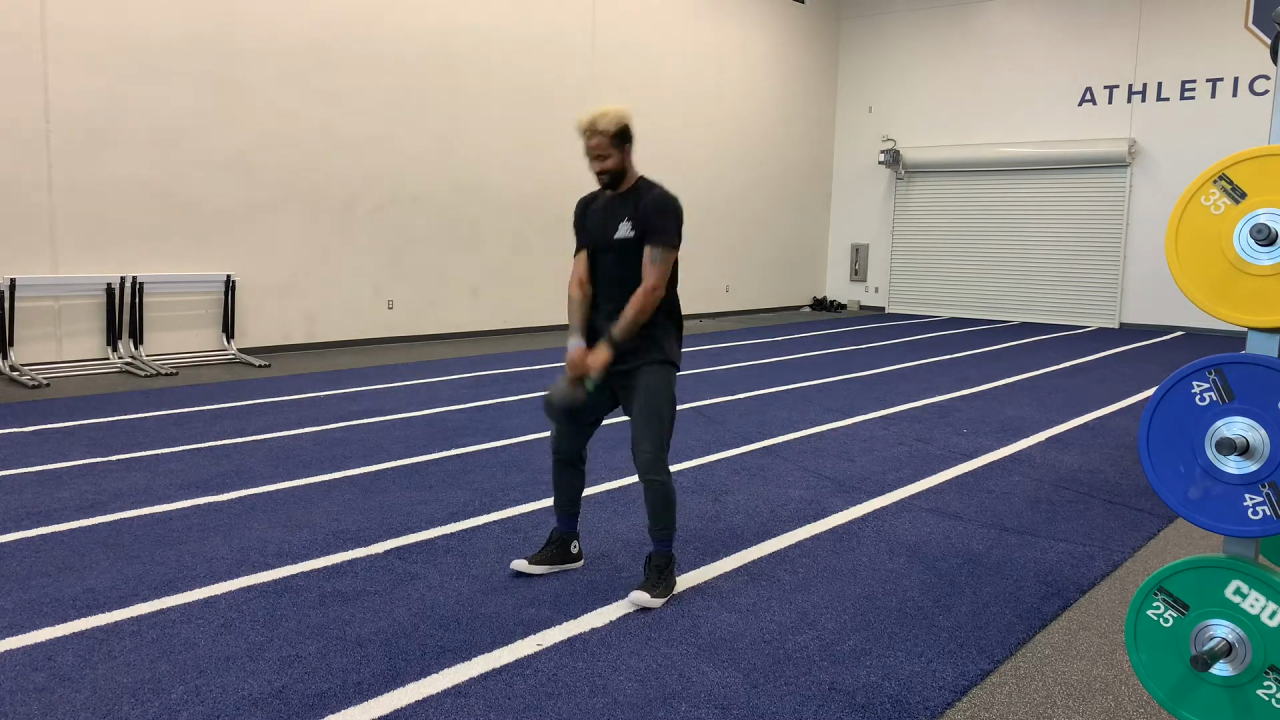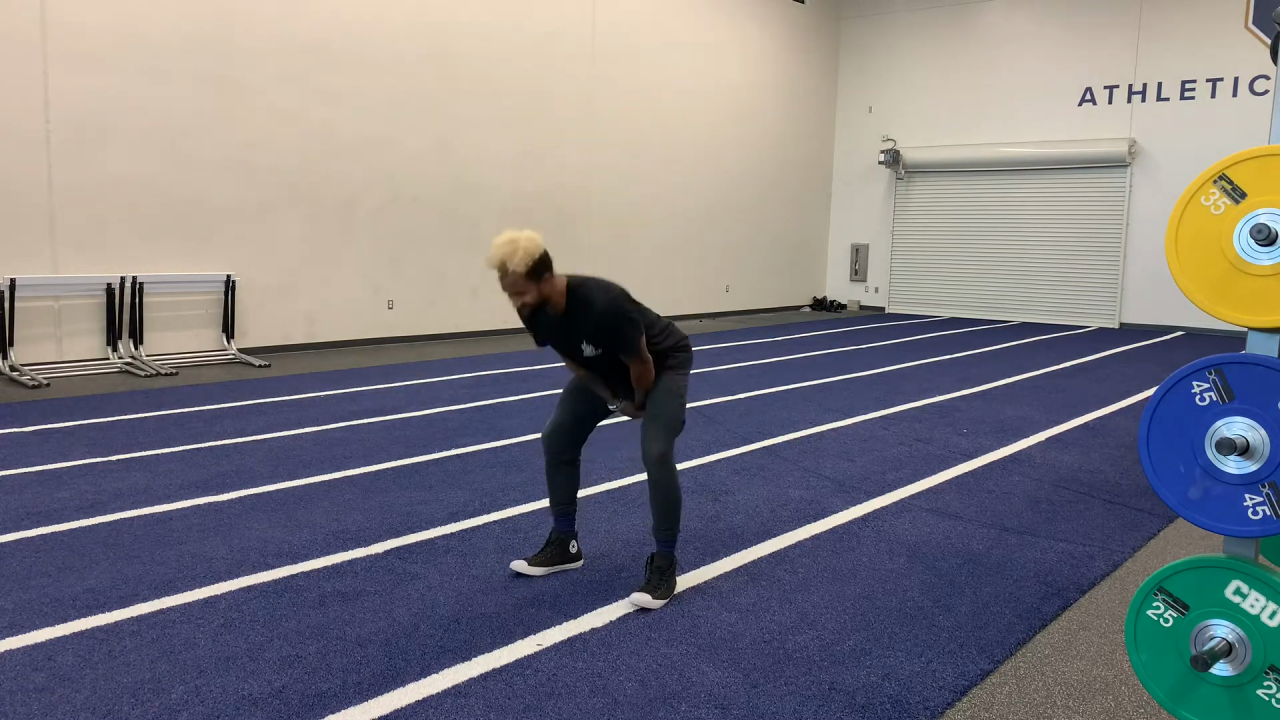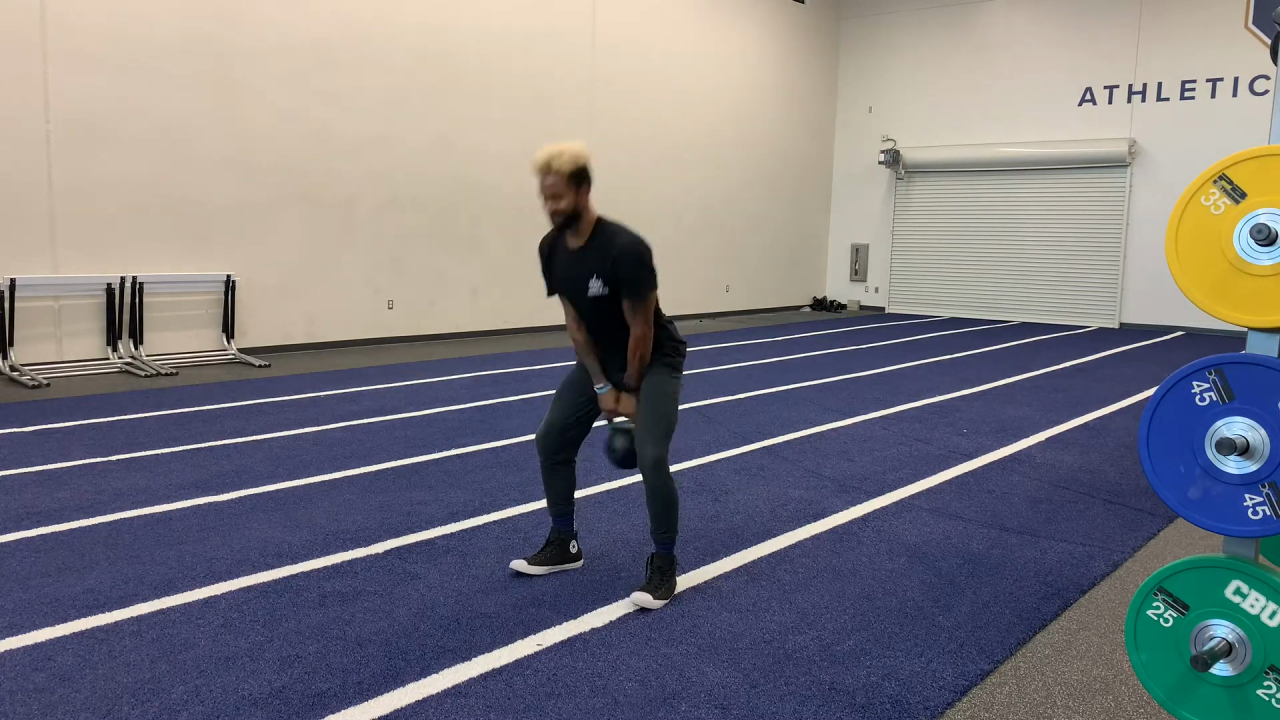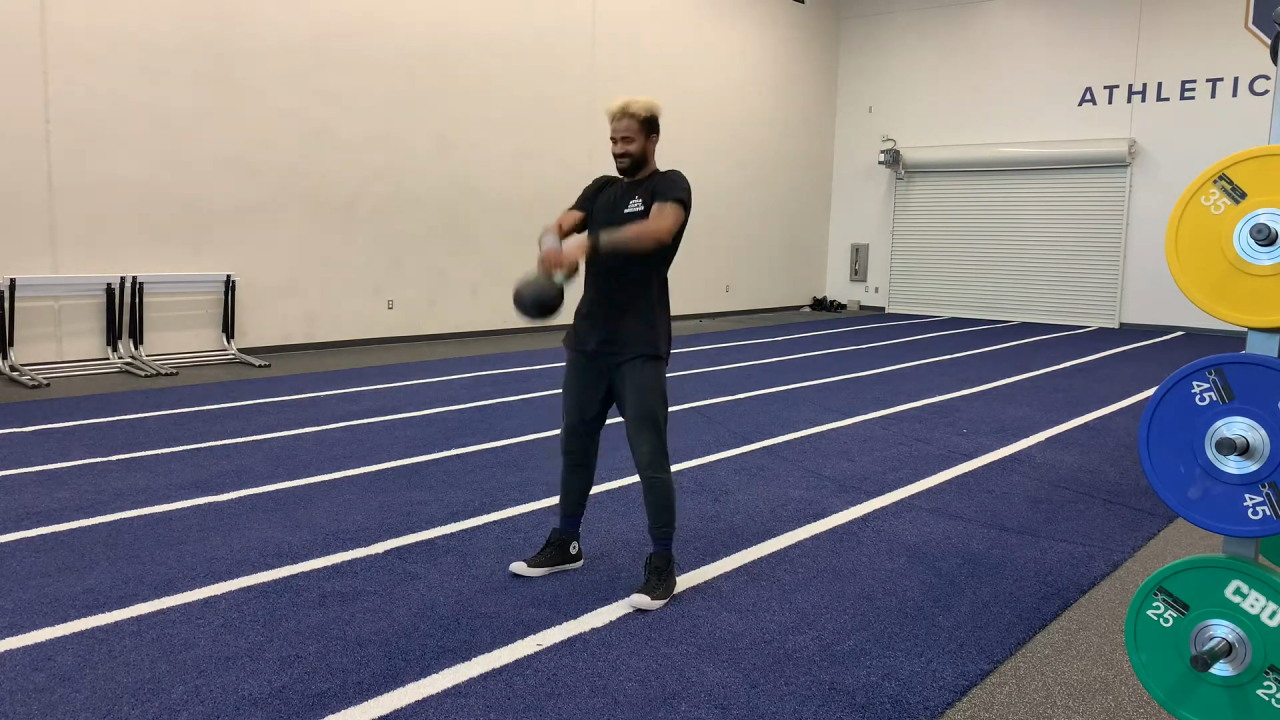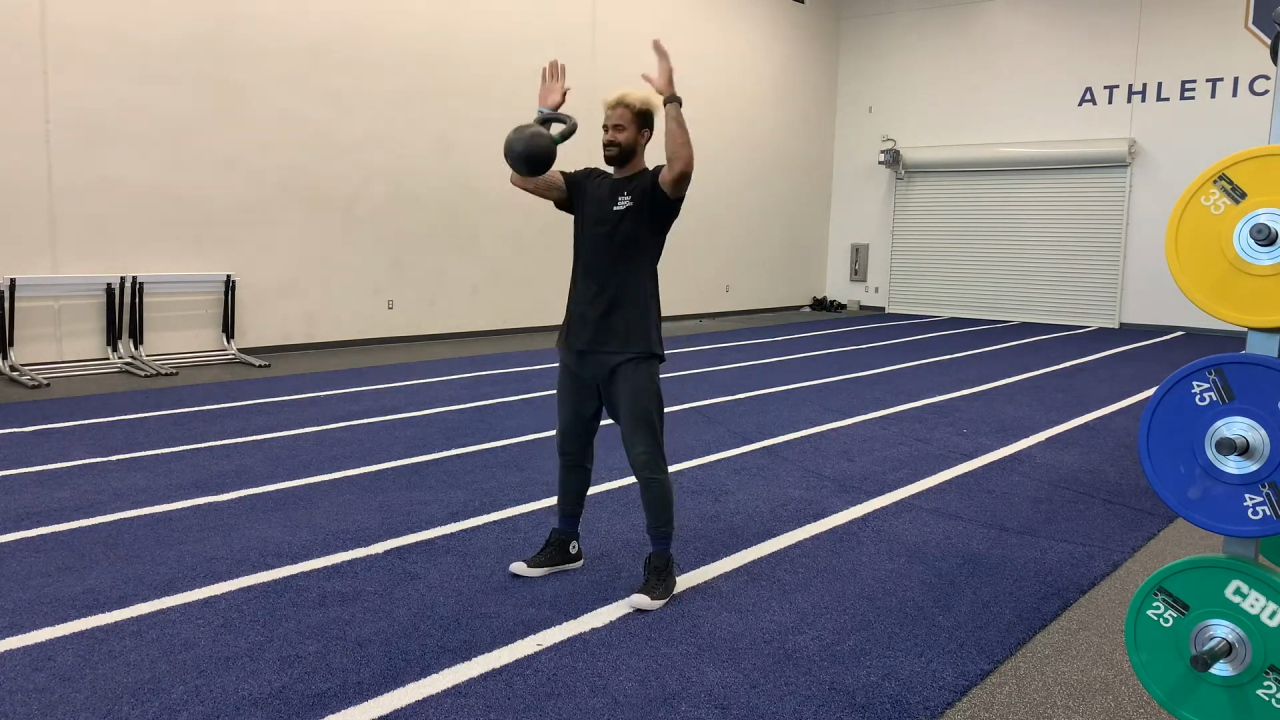
dt=0.3s
person 1, frame 1
left shoulder: (658, 204)
right shoulder: (588, 206)
left elbow: (653, 287)
right elbow: (581, 276)
left wrist: (609, 347)
right wrist: (577, 342)
left hip: (648, 353)
right hip: (596, 349)
left knee: (649, 459)
right knee: (564, 444)
left ankle: (662, 564)
right ankle: (565, 543)
person 1, frame 2
left shoulder: (604, 305)
right shoulder: (534, 312)
left elbow: (642, 366)
right elbow: (577, 363)
left wrist: (642, 405)
right wrist: (617, 403)
left hip: (663, 363)
left knee: (656, 452)
right knee: (558, 438)
left ankle: (663, 566)
right ankle: (564, 544)
person 1, frame 3
left shoulder: (626, 249)
right shoulder: (551, 248)
left elbow: (642, 331)
right elbow: (575, 322)
left wrist: (631, 391)
right wrist: (601, 386)
left hip: (655, 361)
right hip: (601, 360)
left knee: (651, 456)
right knee: (551, 440)
left ankle: (663, 565)
right ankle: (564, 544)
person 1, frame 4
left shoulder: (669, 185)
right shoulder: (600, 191)
left elbow: (659, 231)
right elbow: (564, 223)
left wrist: (592, 242)
right wrist: (553, 241)
left hip: (640, 350)
right hip: (587, 342)
left knee: (650, 457)
right knee: (575, 446)
left ankle: (662, 565)
right ankle: (566, 544)
person 1, frame 5
left shoulder: (655, 188)
right shoulder: (586, 185)
left elbow: (683, 168)
right elbow: (525, 177)
left wrist: (670, 98)
right wrist: (547, 115)
left hip: (631, 352)
right hip: (578, 346)
left knee: (646, 459)
right knee: (572, 448)
left ankle: (661, 563)
right ankle: (565, 543)
